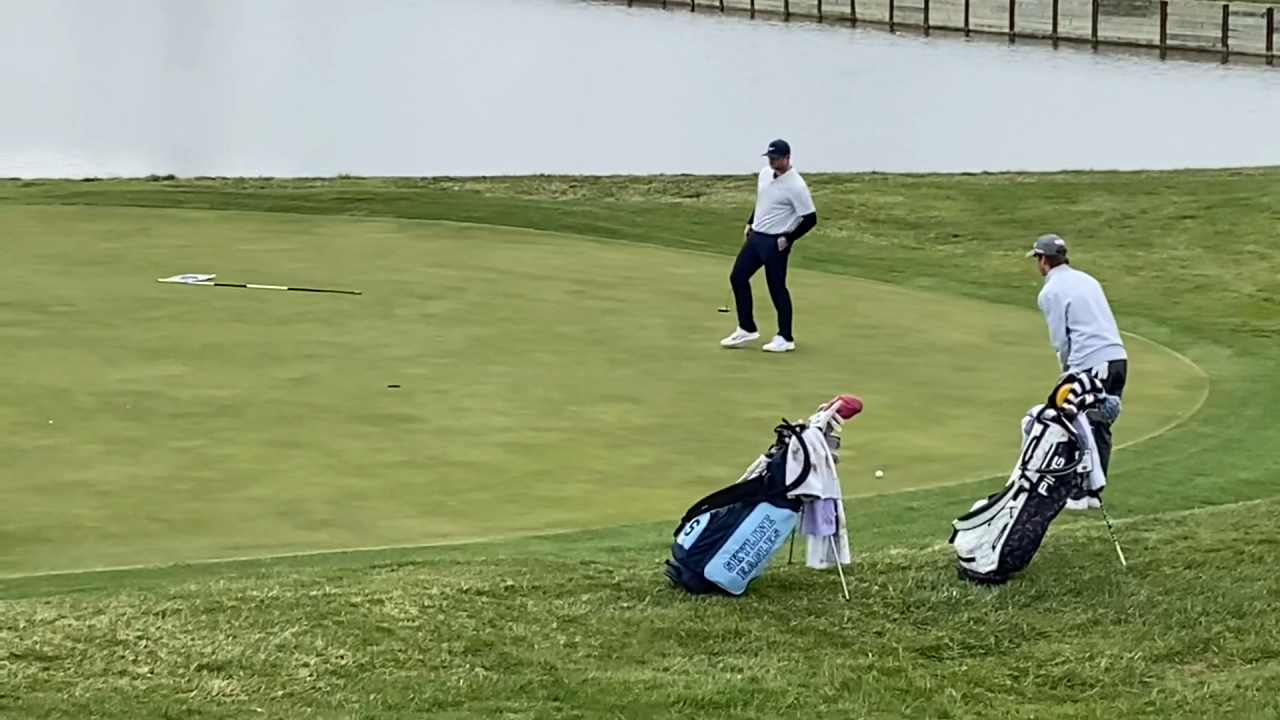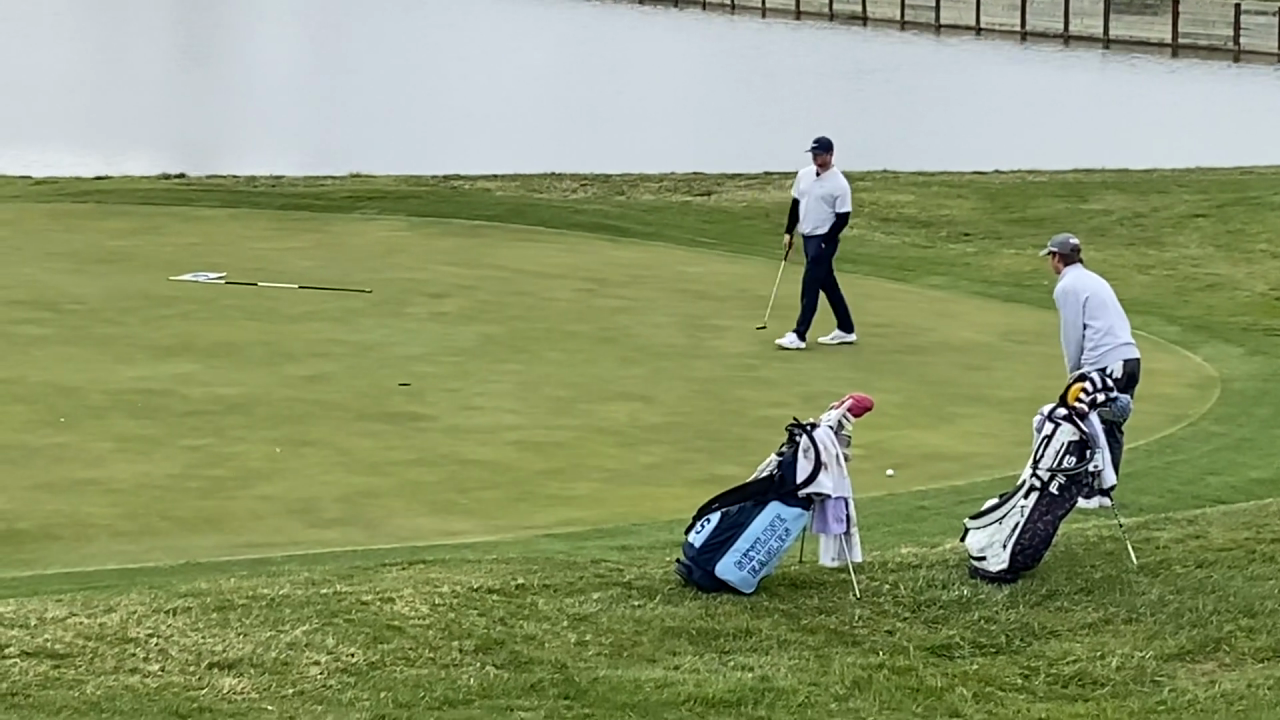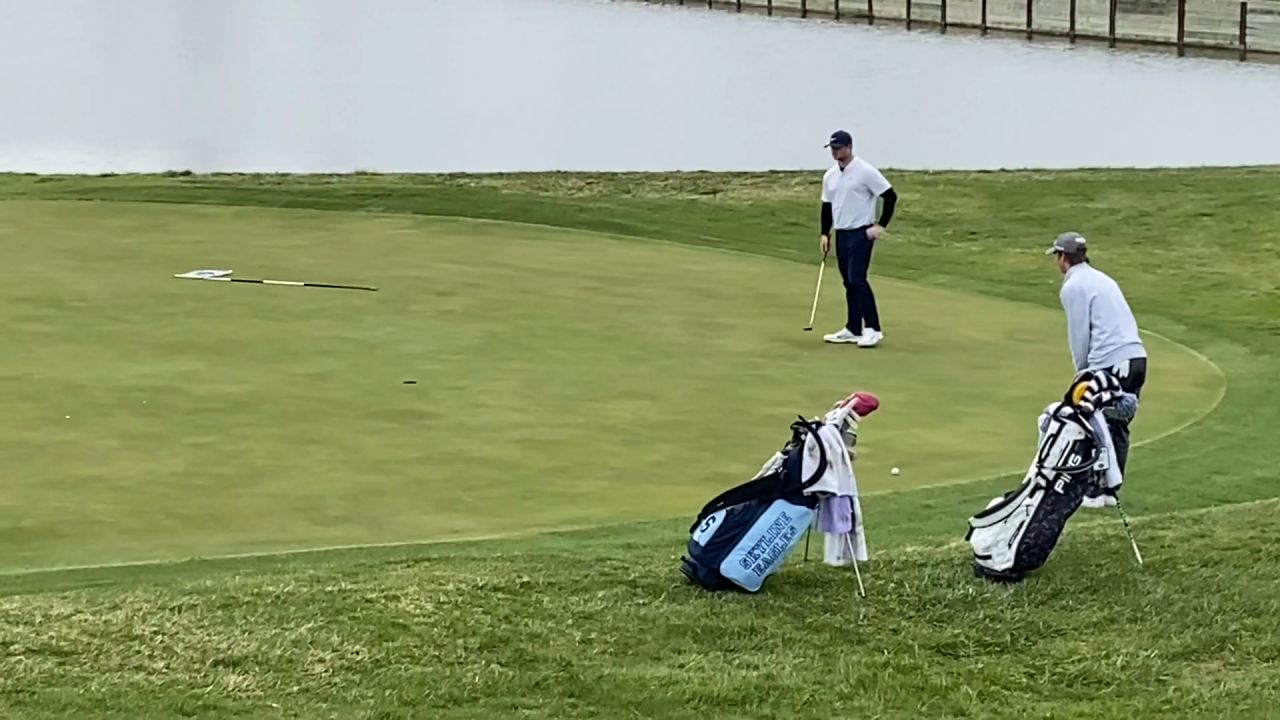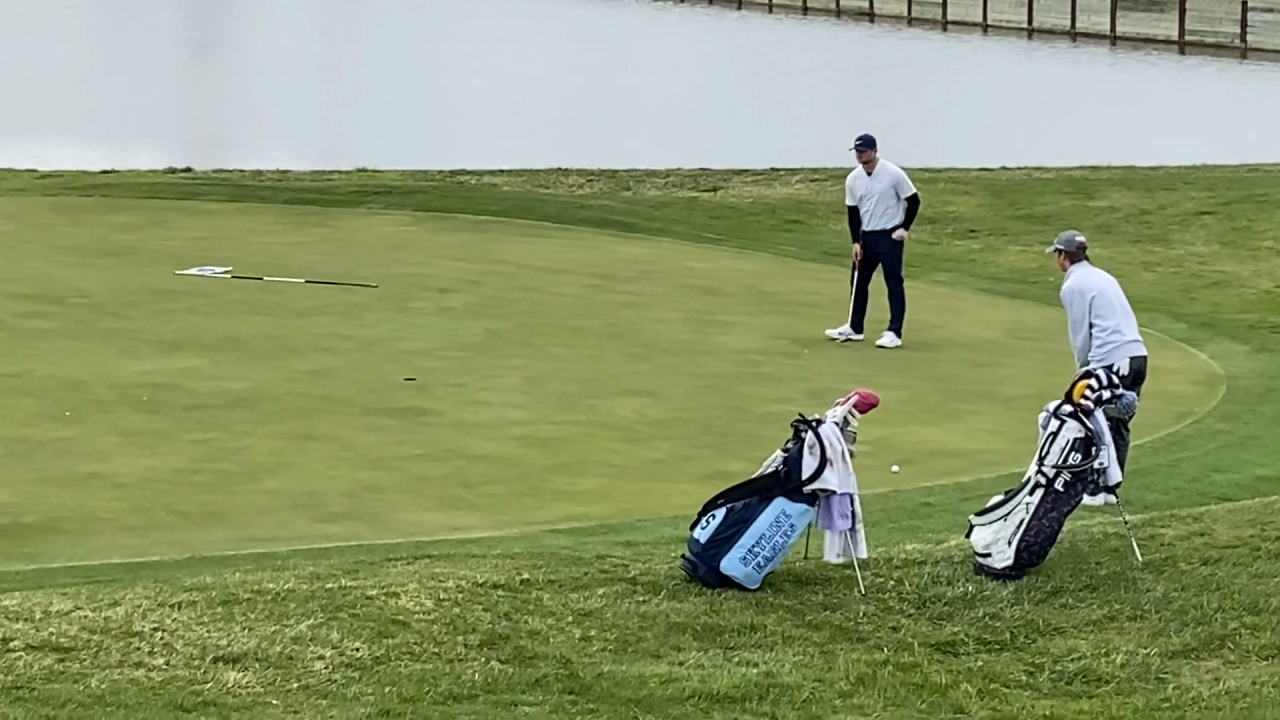
dt=0.5s
person 1, frame 1
left shoulder: (1050, 292)
right shoulder: (1086, 279)
left elbow: (1060, 339)
left wrist: (1068, 371)
left hip: (1089, 365)
right hip: (1117, 359)
right knee: (1101, 428)
left ankle: (1077, 493)
person 1, frame 2
left shoulder: (1066, 287)
right shoulder: (1094, 280)
left elbow: (1072, 336)
left wrist: (1072, 373)
right wrist: (1080, 371)
left hip: (1103, 364)
right hip: (1130, 359)
right knee: (1113, 428)
left ankle: (1088, 494)
right ankle: (1103, 491)
person 1, frame 3
left shoulder: (1072, 286)
right shoulder: (1101, 278)
left elbow: (1079, 335)
left wrist: (1081, 371)
right wrist: (1089, 368)
left hip: (1109, 363)
right hip: (1136, 358)
right knee: (1118, 427)
left ankle: (1094, 492)
right ankle: (1109, 490)
person 1, frame 4
left shoulder: (1073, 286)
right shoulder: (1102, 276)
left elbow: (1080, 335)
left wrist: (1083, 369)
right wrist: (1090, 366)
left hip: (1110, 361)
right hip: (1137, 355)
right knee: (1119, 426)
left ankle: (1094, 491)
right ankle: (1109, 489)
person 2, frame 1
left shoulder: (796, 185)
right shoulder: (764, 174)
left elbow: (810, 219)
left wrist: (788, 238)
right wrist: (750, 223)
left hip: (776, 242)
right hip: (756, 236)
left knee: (777, 289)
right knee: (737, 277)
left ankle: (785, 337)
right ankle: (747, 329)
person 2, frame 2
left shoulder: (839, 183)
right shoulder: (803, 175)
left elbow: (843, 218)
right elbow: (796, 204)
left wrist: (824, 243)
right wrist: (789, 232)
left hip: (823, 241)
right hip: (808, 239)
left knee: (810, 286)
right knee: (827, 284)
left ankle: (798, 335)
right ankle: (846, 329)
person 2, frame 3
left shoulder: (866, 171)
right shoulder: (830, 175)
left elbow: (890, 196)
right elbow: (827, 207)
left wrist: (881, 225)
right wrist: (824, 234)
left hip: (861, 234)
right hip: (841, 235)
left knee: (857, 280)
right knee: (849, 282)
left ankle: (872, 328)
right ankle: (853, 330)
person 2, frame 4
left shoulder: (894, 173)
right shoulder: (853, 179)
left elbow: (914, 201)
right elbow: (852, 212)
left wrist: (905, 228)
right wrist: (855, 241)
left hip: (890, 236)
right hip: (866, 236)
left knee: (893, 284)
right knee: (858, 282)
left ankle: (894, 332)
right ankle: (854, 328)
